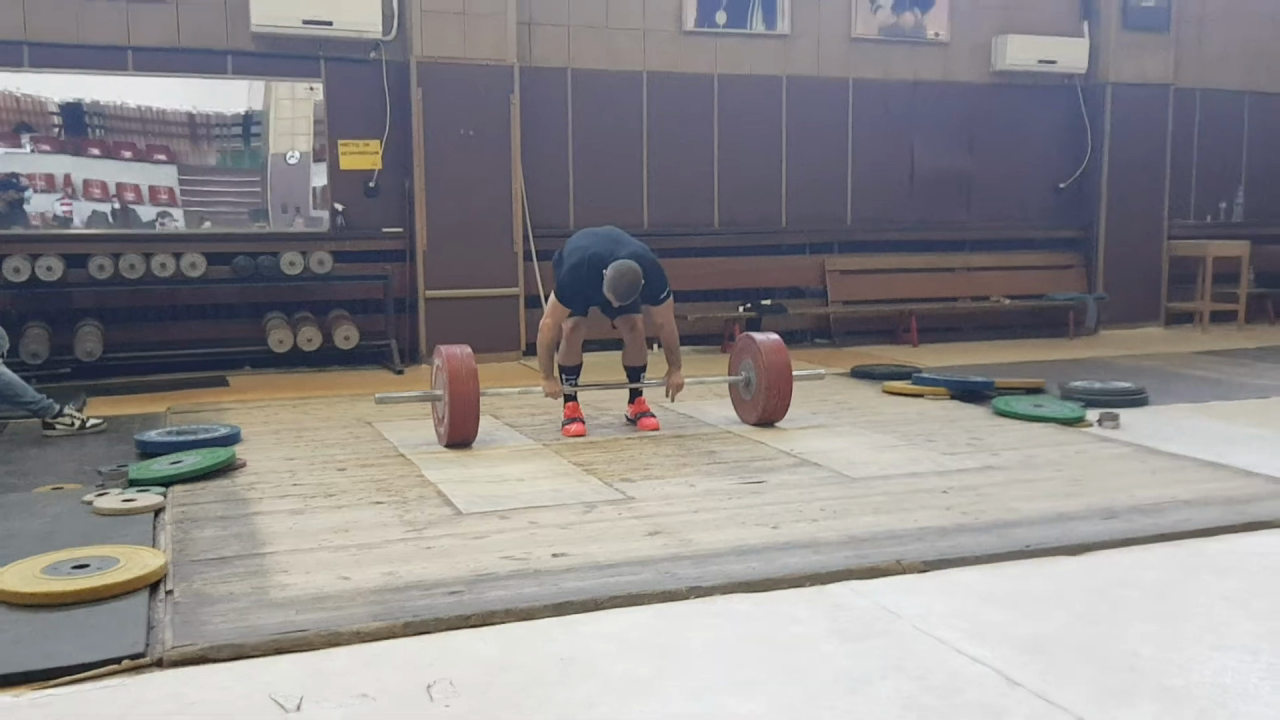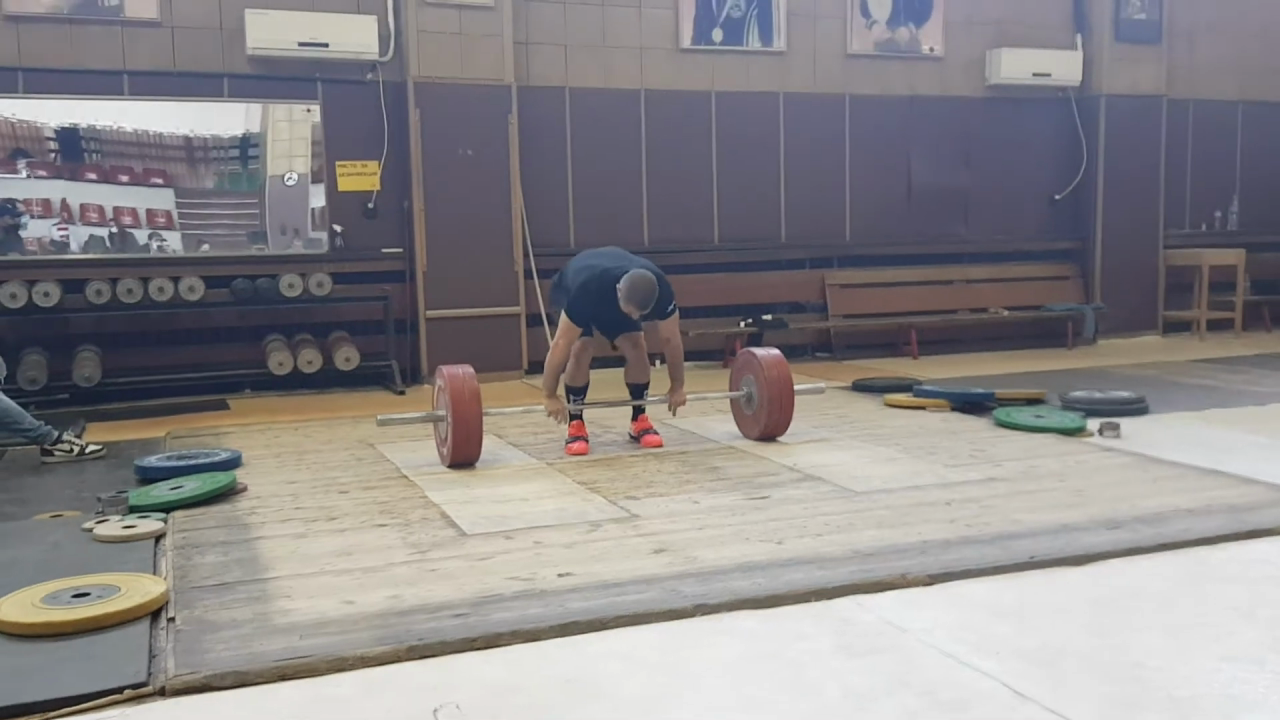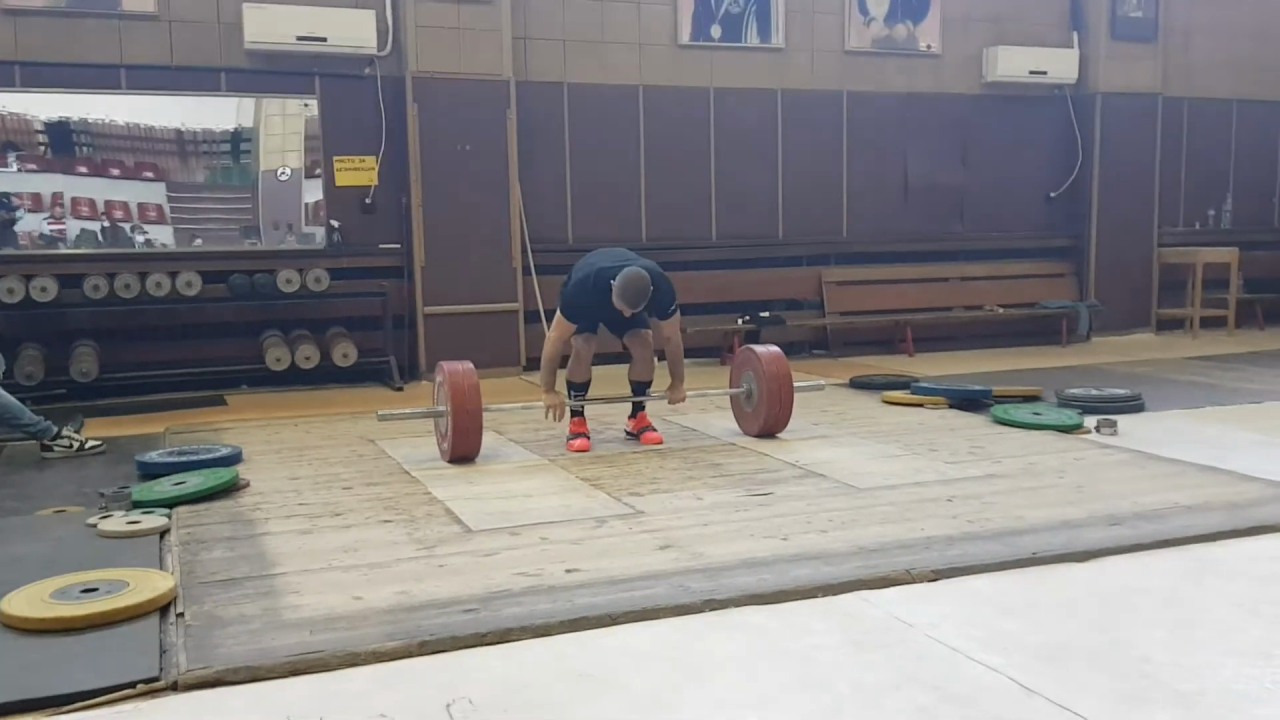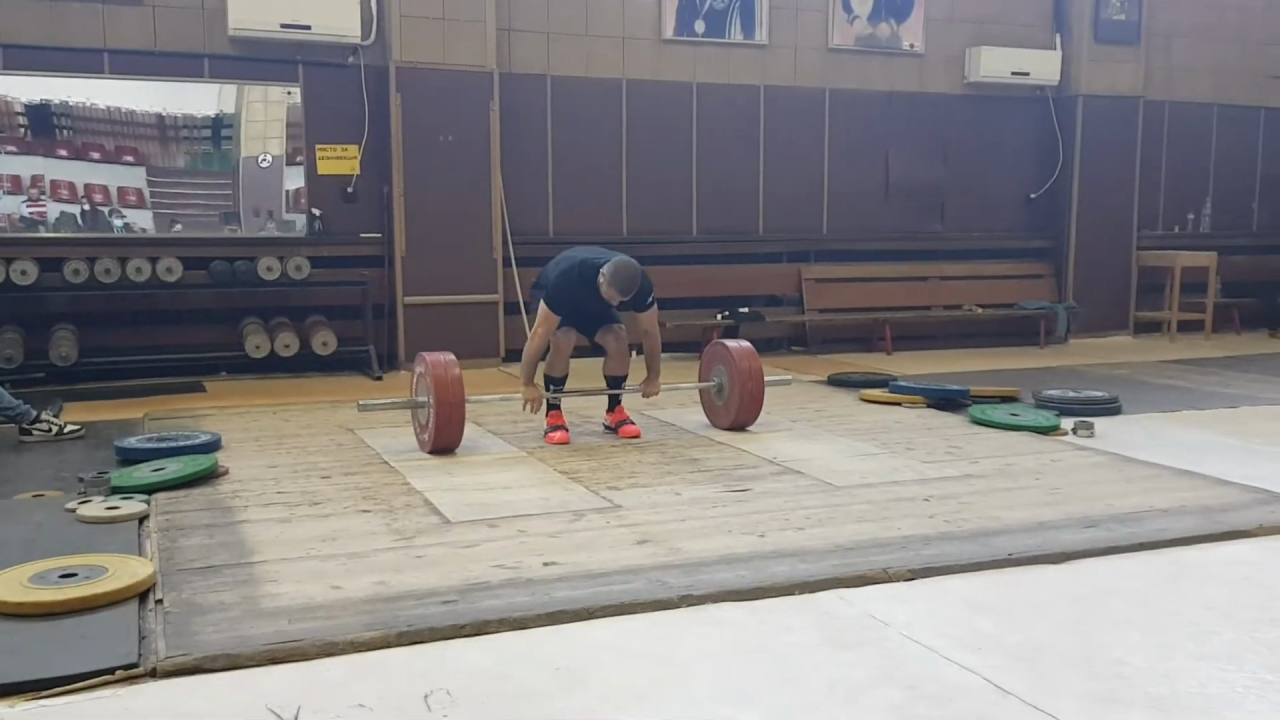
dt=0.7s
person 1, frame 1
left shoulder: (652, 274)
right shoulder: (574, 274)
left elbow: (665, 323)
right elbow: (548, 324)
left wrist: (675, 369)
right wrist: (547, 376)
right hip: (573, 264)
left knee: (635, 330)
right knee: (572, 330)
left ankle: (636, 404)
right ankle: (571, 407)
person 1, frame 2
left shoulder: (661, 290)
right shoulder: (586, 289)
left elbow: (670, 339)
right elbow: (561, 343)
left wrist: (677, 387)
right wrist: (550, 396)
left hip: (613, 302)
right hip: (569, 291)
left knee: (637, 348)
right knee: (581, 350)
left ankle: (639, 421)
right ankle: (575, 425)
person 1, frame 3
left shoulder: (661, 287)
right shoulder: (583, 287)
left elbow: (671, 337)
right elbow: (555, 338)
left wrist: (677, 384)
right wrist: (548, 390)
left hip: (623, 297)
right hip: (585, 299)
left knee: (644, 346)
right knee: (582, 348)
left ankle: (638, 418)
right ankle: (577, 422)
person 1, frame 4
left shoulder: (640, 284)
right shoulder: (567, 278)
left elbow: (650, 330)
right elbow: (540, 332)
left wrist: (653, 377)
right wrist: (527, 384)
left hip: (594, 305)
right hip: (550, 297)
left knee: (618, 339)
right knee: (563, 340)
left ankle: (615, 412)
right ankle: (553, 416)
